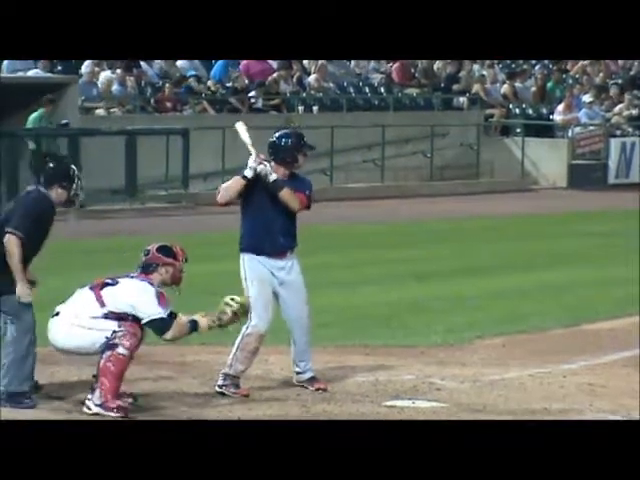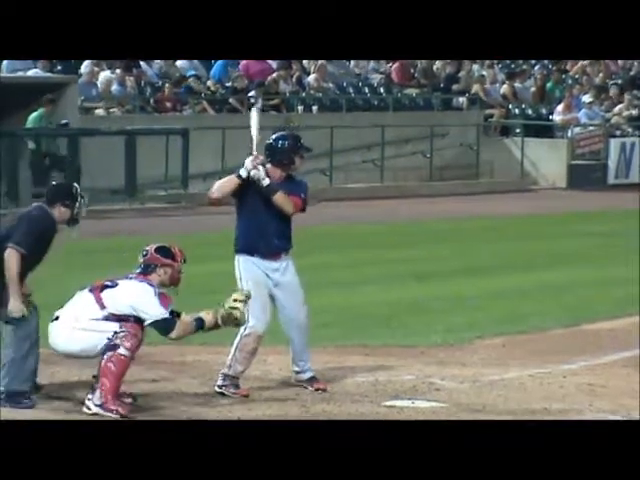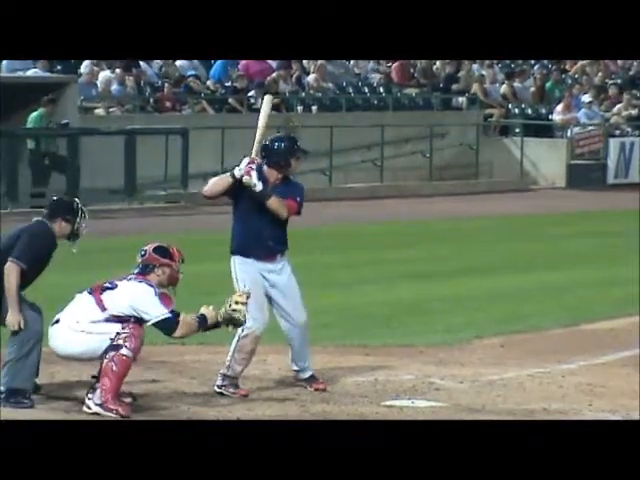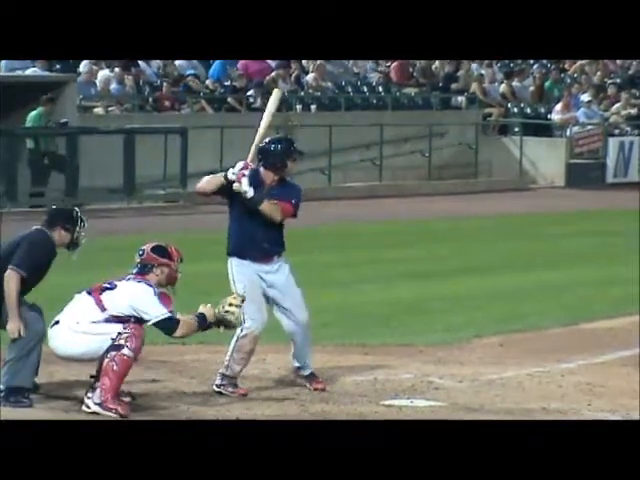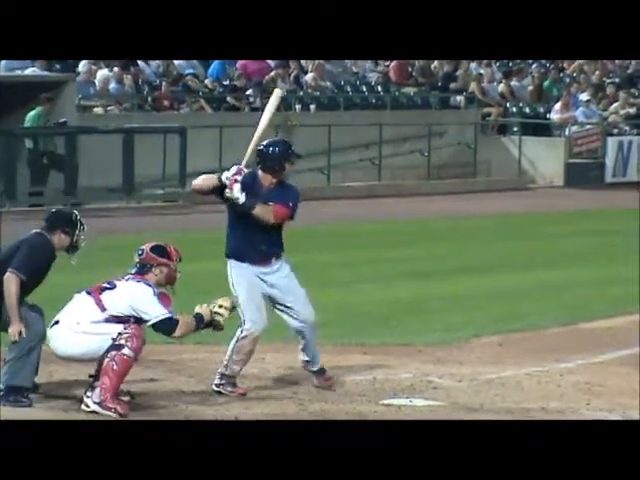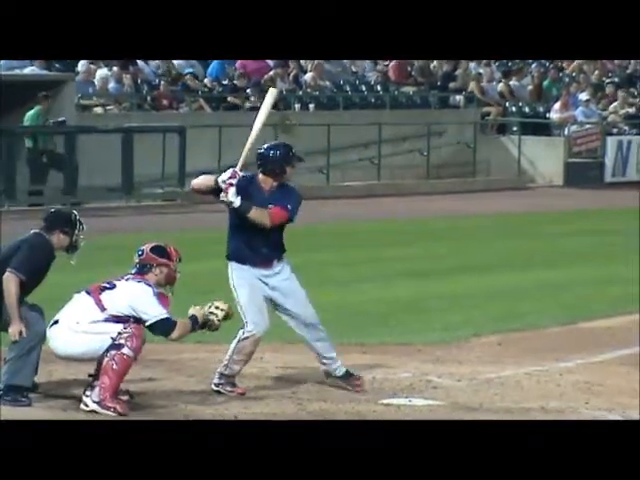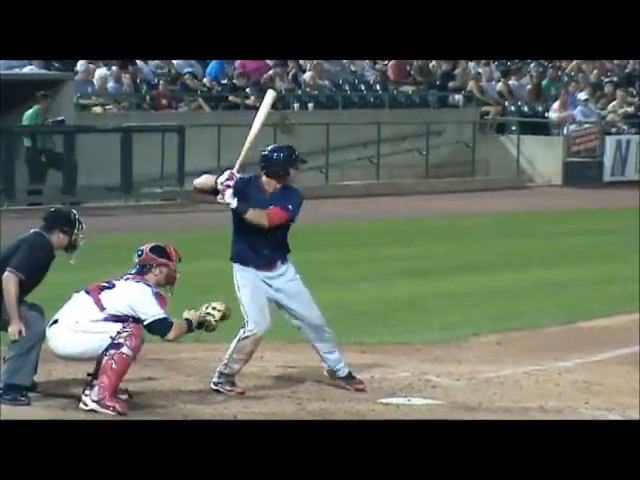
dt=0.1s
person 1, frame 1
left shoulder: (301, 183)
right shoulder: (253, 177)
left elbow: (295, 204)
right elbow: (222, 198)
left wrist: (271, 178)
right wrist: (249, 173)
left hip: (287, 262)
right hip: (257, 261)
left knee: (300, 320)
right knee: (259, 322)
left ankle: (304, 373)
right ankle: (228, 379)
person 1, frame 2
left shoulder: (298, 186)
right shoulder: (250, 176)
left elbow: (290, 207)
right elbow: (214, 195)
left wrist: (265, 182)
right wrist: (243, 172)
left hip: (282, 263)
right hip: (251, 261)
left knee: (298, 320)
right knee: (257, 323)
left ankle: (303, 372)
right ankle: (227, 379)
person 1, frame 3
left shoulder: (294, 188)
right shoulder: (246, 177)
left elbow: (284, 211)
right elbow: (208, 191)
left wrist: (258, 188)
right wrist: (237, 173)
left hip: (278, 264)
right hip: (247, 263)
left knee: (297, 320)
right knee: (255, 323)
left ankle: (303, 372)
right ankle: (226, 379)
person 1, frame 4
left shoulder: (291, 190)
right shoulder: (243, 178)
left elbow: (276, 214)
right elbow: (201, 187)
left wrist: (250, 193)
right wrist: (229, 176)
left hip: (276, 265)
right hip: (244, 265)
left knee: (299, 318)
right knee: (254, 323)
left ankle: (303, 369)
right ankle: (225, 379)
person 1, frame 5
left shoulder: (289, 192)
right shoulder: (242, 180)
left elbow: (271, 217)
right elbow: (197, 186)
left wrist: (242, 199)
right wrist: (224, 178)
left hip: (276, 266)
right hip: (243, 267)
left knee: (305, 317)
right knee: (254, 324)
left ankle: (313, 365)
right ankle: (224, 378)
person 1, frame 6
left shoulder: (290, 195)
right shoulder: (243, 183)
left elbow: (267, 219)
right elbow: (196, 185)
left wrist: (237, 203)
right wrist: (220, 181)
left hip: (277, 269)
right hip: (244, 269)
left knee: (308, 319)
right knee: (256, 326)
left ankle: (335, 369)
right ankle: (223, 378)
person 1, frame 7
left shoulder: (292, 196)
right shoulder: (244, 185)
left elbow: (266, 220)
right elbow: (198, 184)
left wrist: (235, 204)
right wrist: (219, 182)
left hip: (281, 270)
right hip: (249, 271)
left knee: (313, 320)
right knee: (257, 325)
left ankle: (338, 369)
right ankle: (223, 377)
person 2, frame 1
left shoulder: (35, 198)
right shoulder: (37, 201)
left wrist: (23, 274)
right wrist: (20, 281)
right knee: (21, 322)
left ankle: (20, 379)
person 2, frame 2
left shoulder: (39, 218)
right shoulder: (39, 220)
left wrist: (20, 290)
left knee: (27, 320)
right knee: (24, 324)
left ankle: (22, 380)
person 2, frame 3
left shoulder: (40, 231)
right shoulder: (39, 234)
left wrist: (18, 305)
left knee: (32, 317)
right knee: (27, 326)
left ankle: (22, 380)
person 2, frame 4
left shoulder: (40, 239)
right shoulder: (39, 242)
left wrist: (18, 312)
left knee: (34, 317)
right knee: (31, 327)
left ankle: (21, 380)
person 2, frame 5
left shoulder: (39, 242)
right shoulder: (39, 246)
left wrist: (18, 314)
left knee: (34, 317)
right knee: (32, 327)
left ankle: (20, 380)
person 2, frame 6
left shoulder: (39, 243)
right shoulder: (38, 246)
left wrist: (19, 315)
left knee: (35, 316)
right knee: (32, 327)
left ankle: (20, 378)
person 2, frame 7
left shoulder: (38, 242)
right shoulder: (38, 245)
left wrist: (18, 315)
left knee: (35, 315)
right knee: (32, 325)
left ankle: (19, 377)
person 3, frame 1
left shoulder: (135, 283)
right shoulder: (142, 287)
left elbow: (174, 319)
right elbow: (168, 331)
left wrist: (217, 317)
right wrist: (198, 324)
left hip: (73, 326)
right hip: (67, 329)
right knee: (127, 333)
left ankle: (101, 389)
right ankle: (101, 400)
person 3, frame 2
left shoulder: (136, 285)
right shoulder: (142, 289)
left elbow: (177, 319)
right elbow: (173, 330)
left wrist: (221, 317)
right wrist: (202, 322)
left hip: (68, 330)
right hip: (66, 332)
left knee: (125, 334)
right knee: (129, 334)
left ankle: (101, 389)
right ankle: (102, 399)
person 3, frame 3
left shoulder: (136, 285)
right shoulder: (142, 290)
left elbow: (177, 319)
right elbow: (176, 329)
left wrist: (221, 317)
right wrist: (204, 319)
left hip: (67, 333)
right hip: (66, 335)
left knee: (124, 335)
right knee: (130, 335)
left ankle: (100, 389)
right ankle: (103, 399)
person 3, frame 4
left shoulder: (133, 285)
right shoulder: (142, 290)
left elbow: (171, 320)
right elbow: (176, 329)
left wrist: (214, 319)
right wrist: (203, 318)
left hip: (66, 333)
right hip: (67, 336)
left knee: (123, 336)
right knee: (132, 335)
left ankle: (99, 388)
right ankle: (102, 398)
person 3, frame 5
left shoulder: (132, 285)
right shoulder: (141, 290)
left elbow: (168, 321)
right elbow: (174, 330)
left wrist: (208, 320)
right wrist: (200, 318)
left hip: (63, 333)
right hip: (66, 336)
left knee: (122, 334)
right knee: (132, 335)
left ankle: (98, 387)
right ankle: (101, 398)
person 3, frame 6
left shoulder: (131, 284)
right shoulder: (141, 290)
left elbow: (161, 325)
right elbow: (172, 332)
left wrist: (200, 321)
right wrist: (195, 319)
left hip: (64, 334)
right hip: (66, 336)
left knee: (121, 336)
right knee: (132, 335)
left ankle: (97, 386)
right ankle: (101, 397)
person 3, frame 7
left shoulder: (131, 284)
right shoulder: (141, 290)
left elbow: (160, 325)
right elbow: (169, 332)
left wrist: (198, 322)
right wrist: (190, 322)
left hip: (63, 333)
right hip: (66, 335)
right knee: (131, 335)
left ankle: (96, 386)
right ankle: (100, 396)
